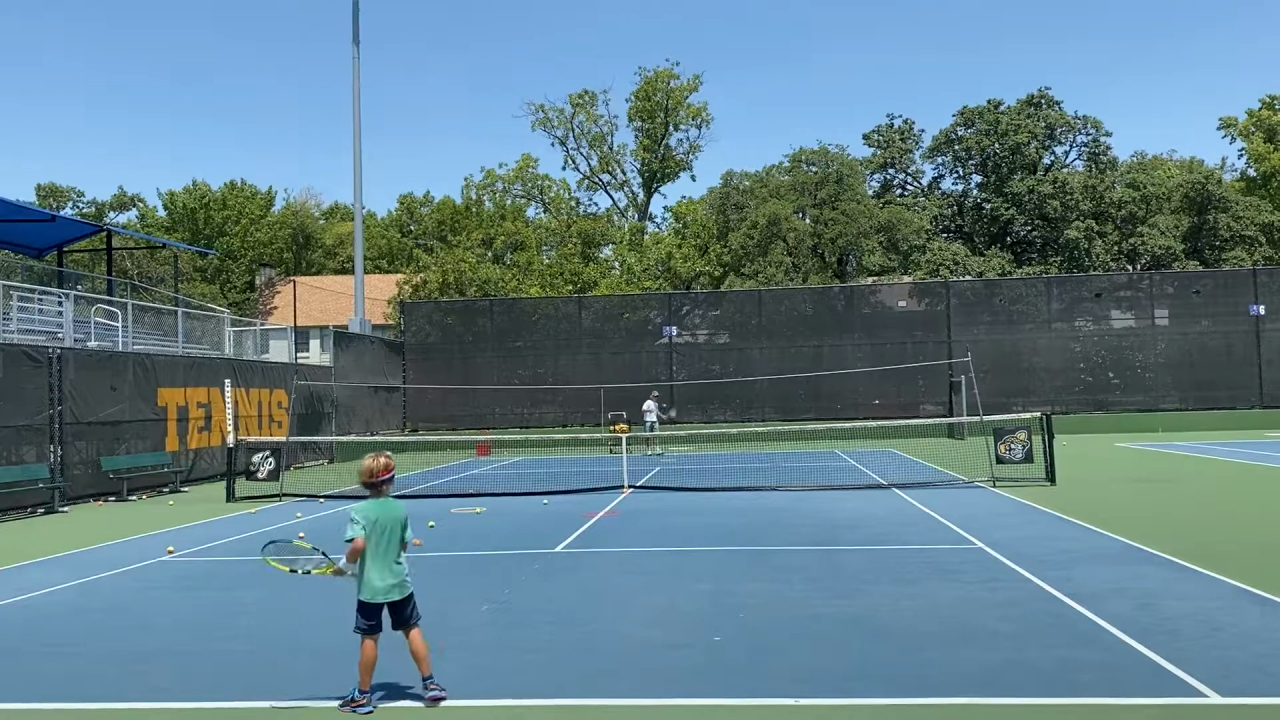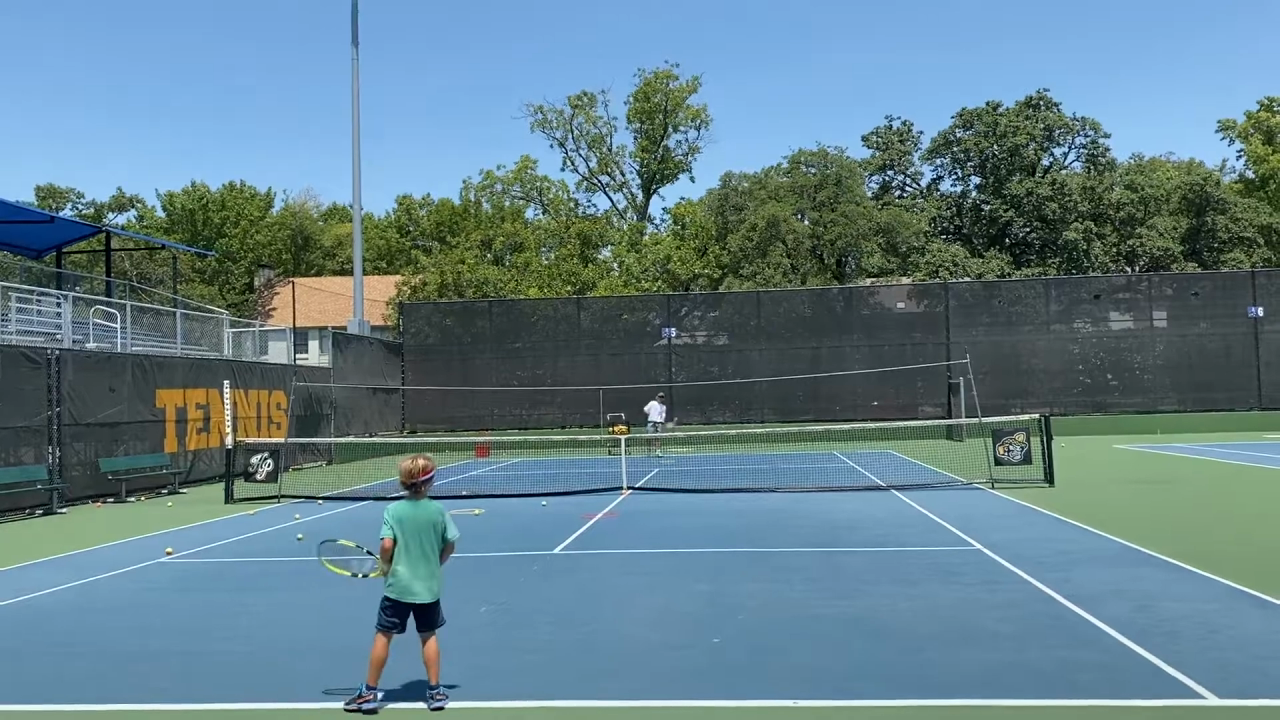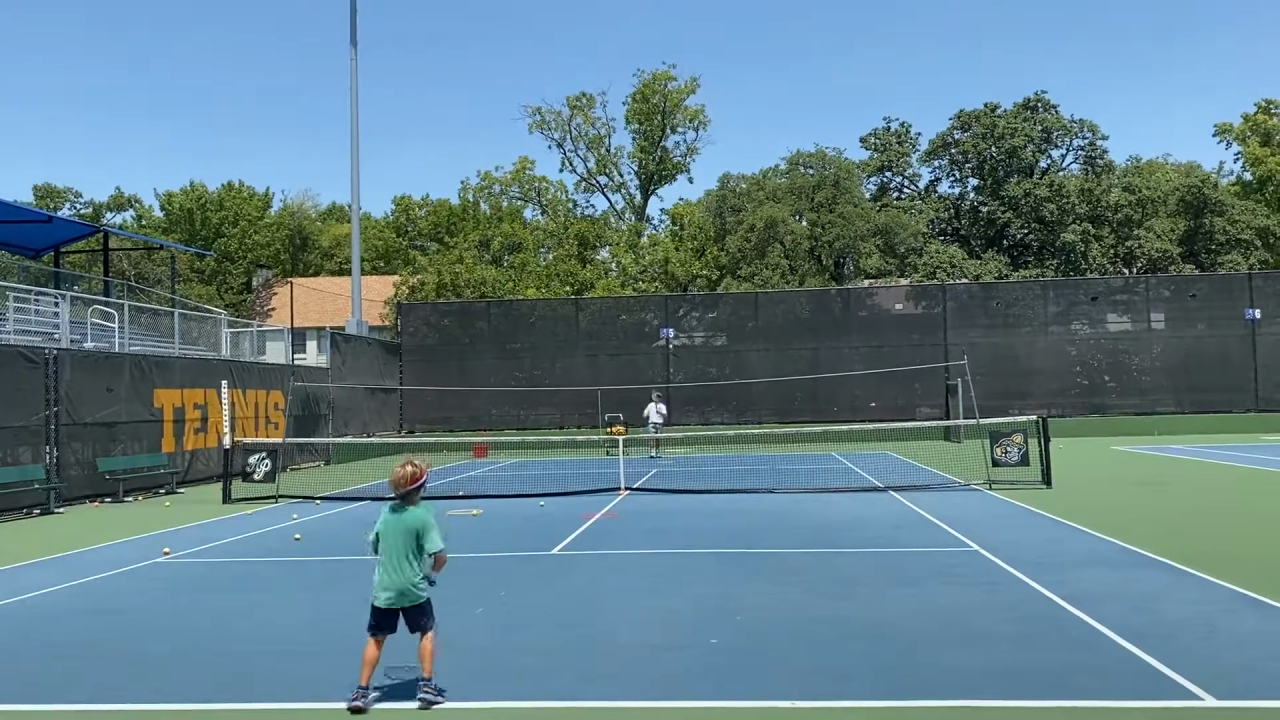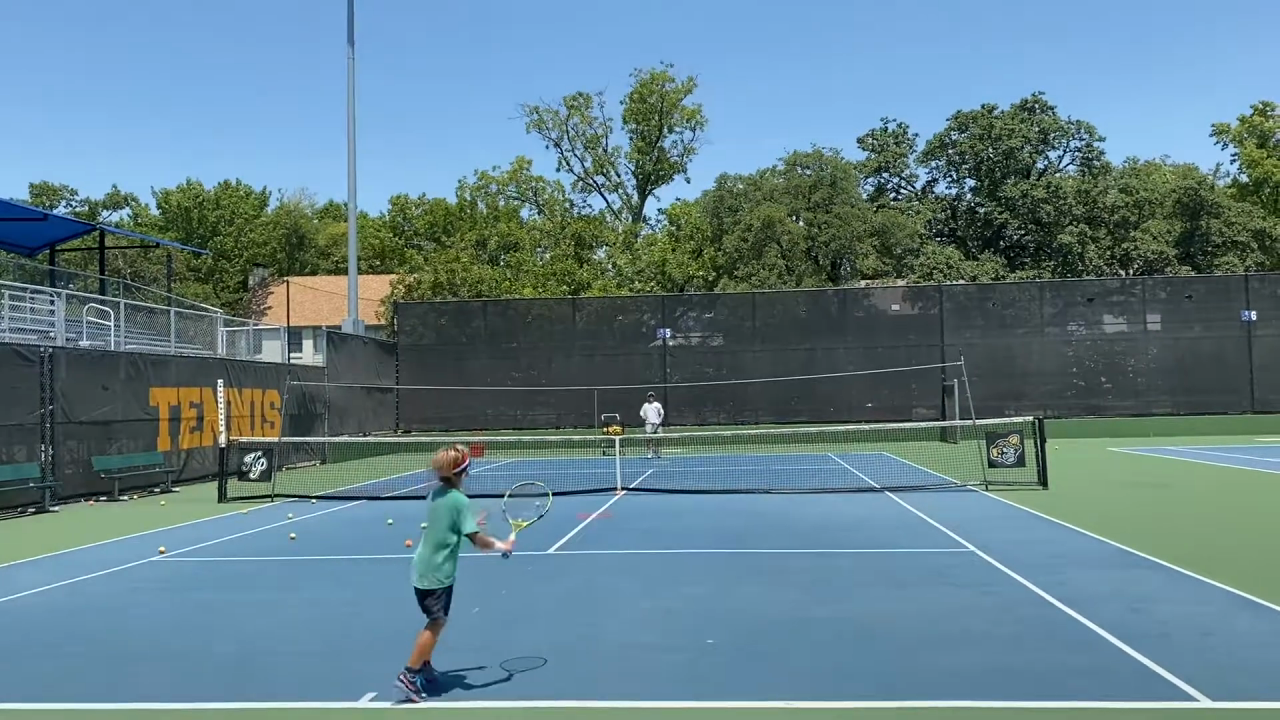
dt=0.4s
person 1, frame 1
left shoulder: (360, 511)
right shoulder: (400, 508)
left elbow: (358, 546)
right elbow: (403, 545)
left wrist: (344, 566)
left hip: (371, 586)
right hip: (399, 583)
left knee: (369, 638)
right knee: (412, 630)
left ankle: (363, 695)
right ankle: (429, 683)
person 1, frame 2
left shoulder: (394, 510)
right shoulder: (439, 511)
left elbow: (386, 547)
right elbow: (450, 546)
left wrist: (388, 567)
left hip: (398, 586)
right hip: (429, 586)
left knee: (383, 635)
right knee: (429, 637)
left ankle: (369, 693)
right ankle: (435, 692)
person 1, frame 3
left shoulder: (387, 512)
right shoulder: (424, 517)
left elbow: (375, 547)
right elbow: (438, 558)
right wrist: (434, 571)
left hip: (383, 589)
right hip: (412, 589)
left knee: (376, 639)
right knee: (427, 630)
left ankle: (361, 693)
right ankle: (427, 685)
person 1, frame 4
left shoulder: (435, 494)
right shoulder: (460, 501)
right elbow: (476, 539)
left wrist: (471, 521)
right wrist: (500, 546)
left hip: (422, 570)
right hip: (438, 574)
left knee: (435, 620)
right knee: (436, 625)
left ankle: (423, 668)
right ankle: (408, 675)
